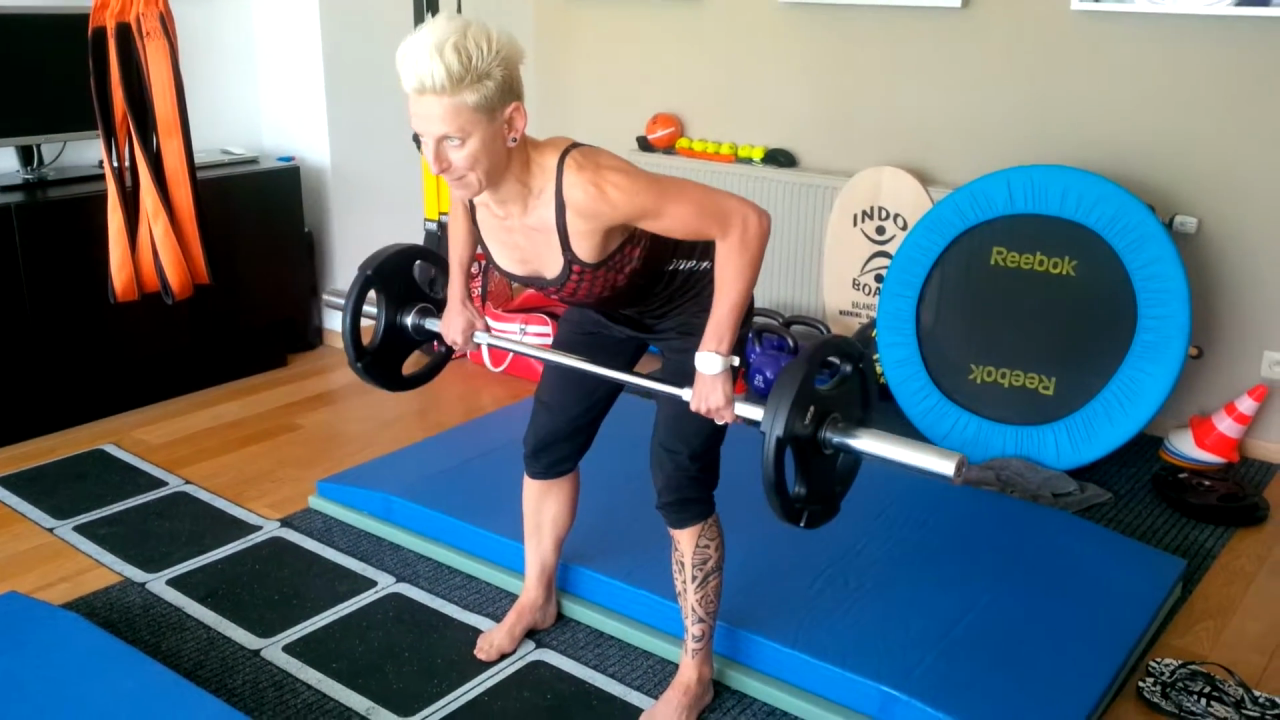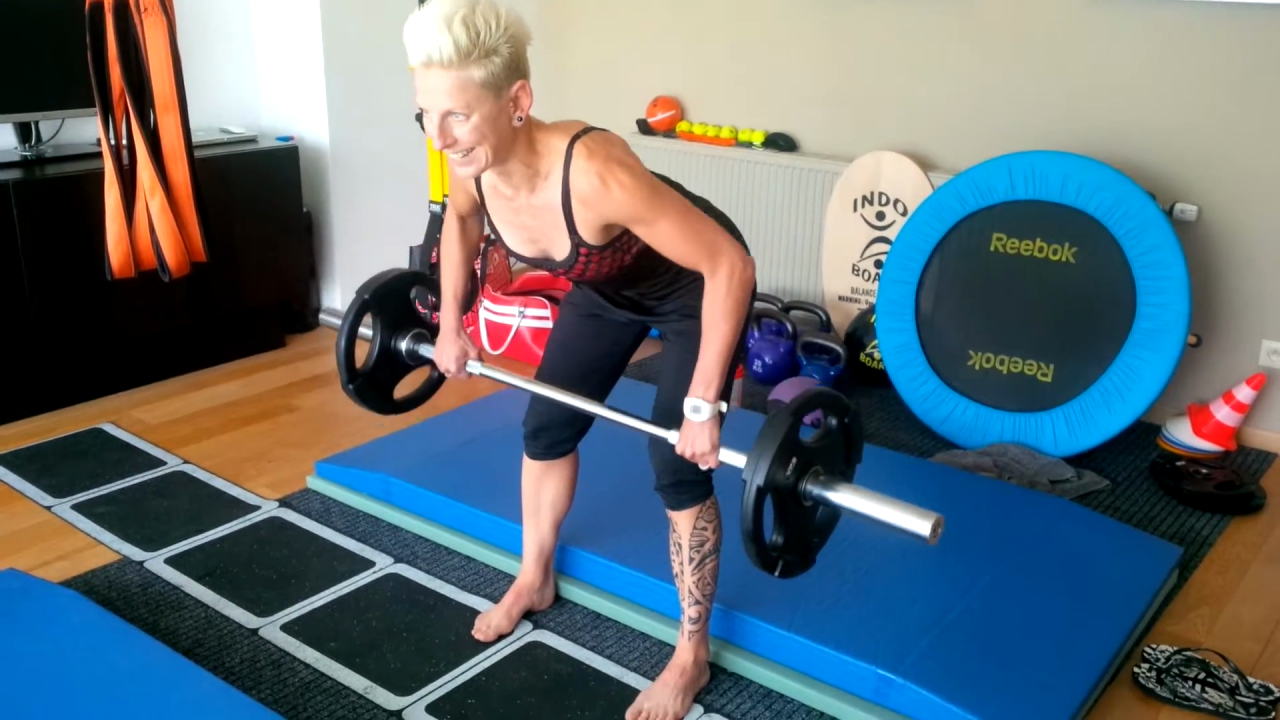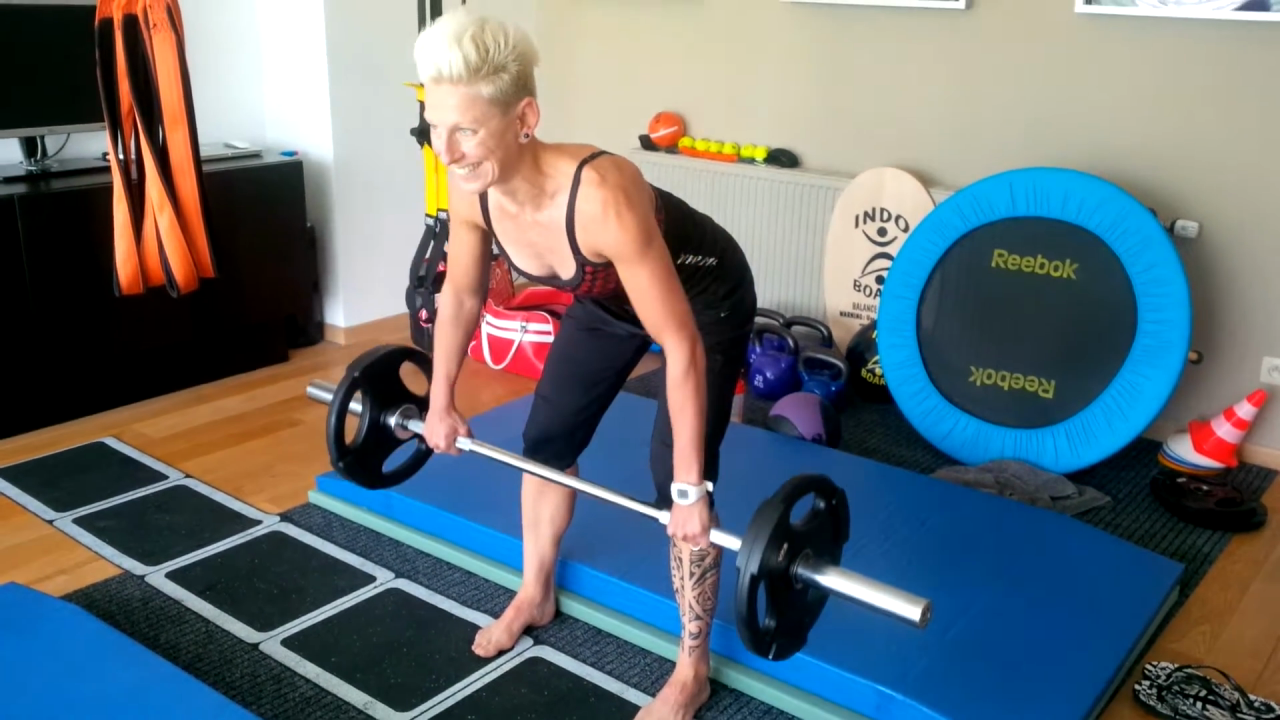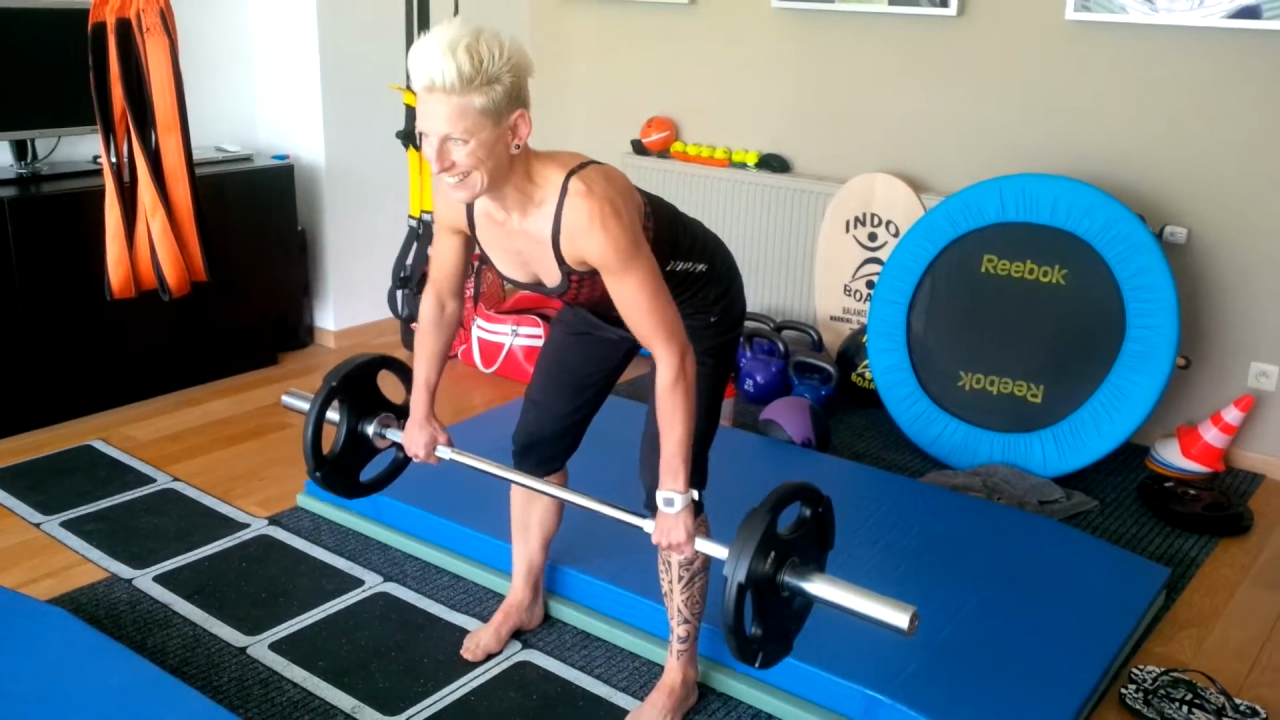
dt=0.5s
person 1, frame 1
left shoulder: (588, 185)
right shoulder: (470, 177)
left elbow: (745, 222)
left wrist: (713, 361)
right wrist: (457, 297)
left hip: (691, 301)
right hip: (603, 305)
left knee: (678, 483)
right knee: (546, 446)
right ankle: (536, 599)
person 1, frame 2
left shoulder: (595, 171)
right shoulder: (471, 164)
left elbow: (730, 265)
left wrist: (703, 404)
right wrist: (450, 321)
left hip: (693, 284)
right hip: (608, 282)
left knee: (680, 463)
right knee: (545, 425)
left ankle: (692, 655)
right ankle: (535, 580)
person 1, frame 3
left shoulder: (602, 199)
right shoulder: (473, 190)
left elbow: (683, 348)
right elbow: (461, 296)
left wrist: (689, 491)
right wrist: (440, 402)
left hip: (705, 295)
right hip: (608, 297)
left knee: (674, 483)
right knee: (546, 440)
right ankle: (535, 596)
person 1, frame 4
left shoulder: (587, 208)
right shoulder: (459, 197)
left elbow: (670, 354)
right elbow: (440, 303)
left wrist: (676, 499)
right wrist: (421, 411)
left hip: (694, 299)
right hip: (600, 299)
left knee: (666, 491)
right knee: (535, 444)
right ankle: (524, 599)
